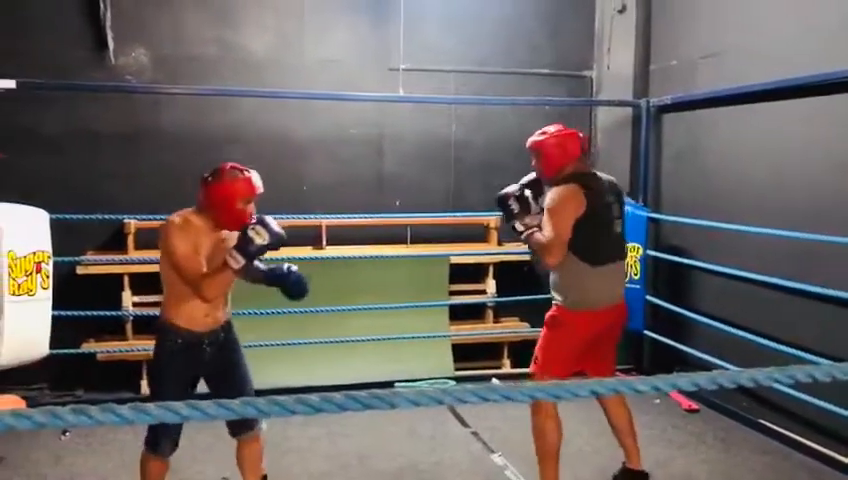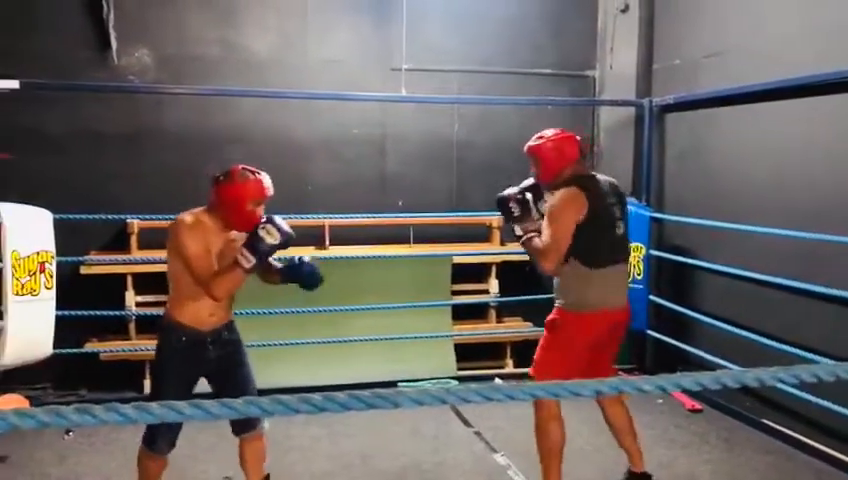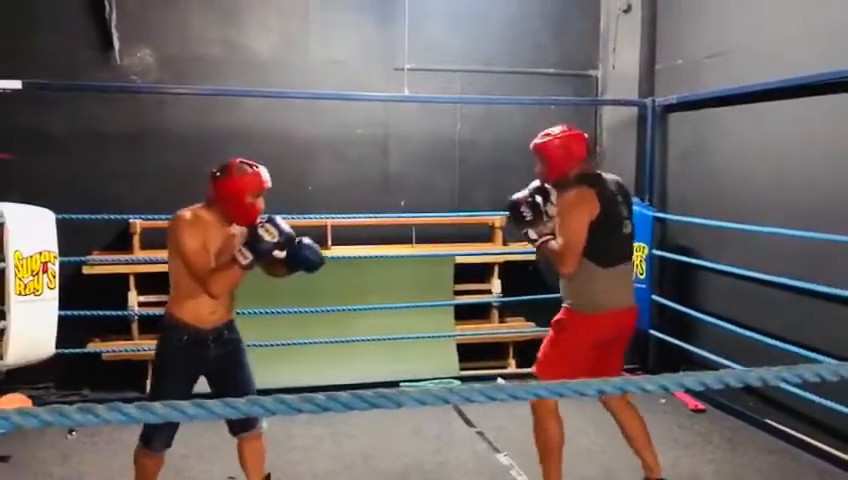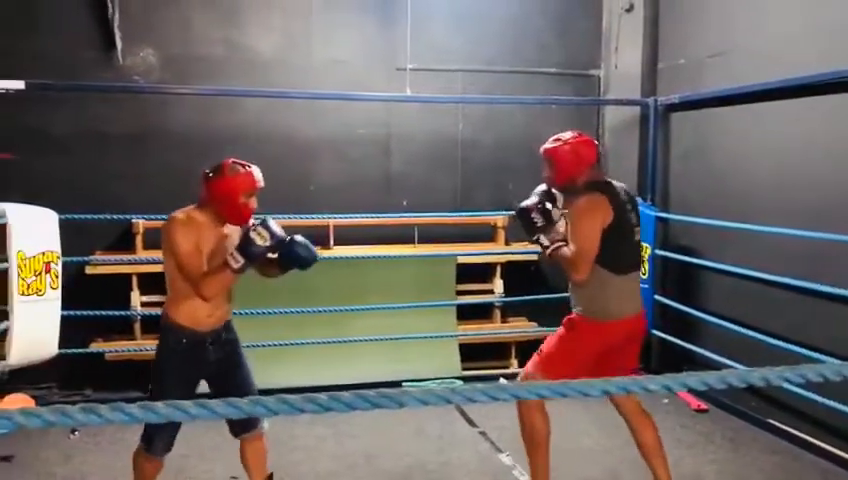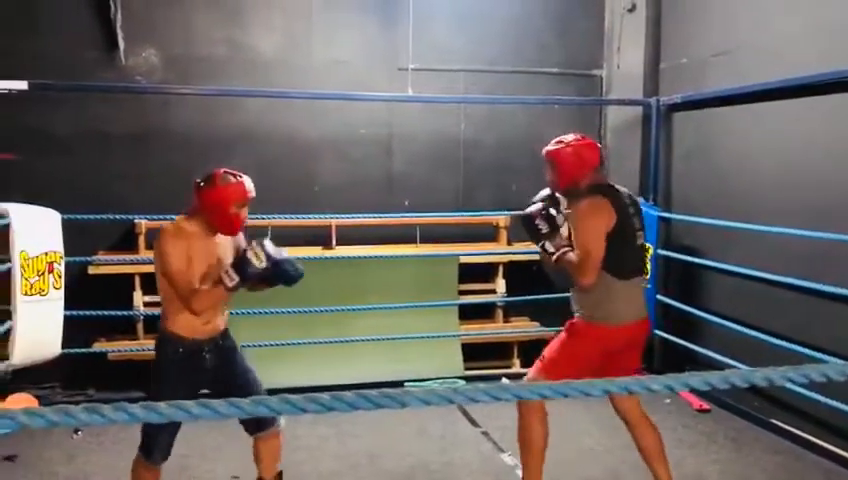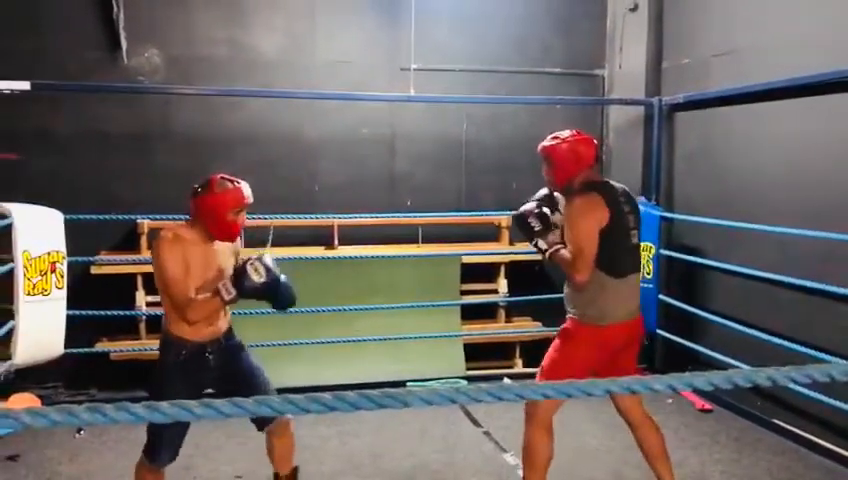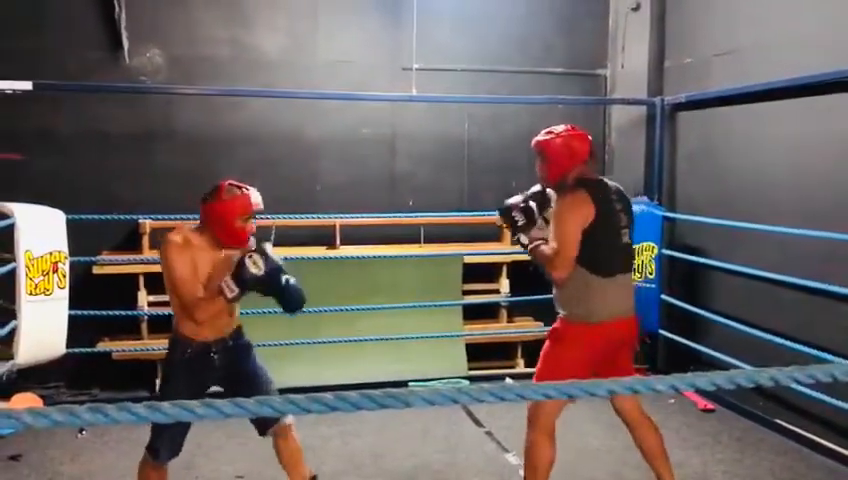
dt=0.1s
person 1, frame 1
left shoulder: (565, 194)
right shoulder: (609, 186)
left elbow: (551, 256)
left wrist: (522, 219)
right wrist: (540, 207)
left hip: (578, 312)
right hip: (613, 306)
left knee: (543, 400)
person 1, frame 2
left shoulder: (565, 197)
right shoulder: (610, 188)
left elbow: (548, 260)
left wrist: (523, 223)
right wrist: (540, 211)
left hip: (579, 314)
right hip: (616, 310)
left knee: (545, 400)
right knee: (604, 389)
person 1, frame 3
left shoulder: (576, 196)
right shoulder: (614, 187)
left elbow: (566, 262)
left wrist: (534, 228)
right wrist: (550, 213)
left hip: (588, 315)
right hip: (622, 311)
left knee: (542, 400)
right knee: (613, 396)
person 1, frame 4
left shoulder: (587, 203)
right shoulder: (621, 194)
left elbow: (578, 269)
left wrist: (545, 234)
right wrist: (557, 218)
left hip: (597, 322)
right hip: (630, 318)
right knee: (627, 402)
person 1, frame 5
left shoulder: (590, 207)
right shoulder: (624, 199)
left elbow: (585, 274)
left wrist: (550, 242)
right wrist: (561, 224)
left hip: (598, 327)
right hip: (633, 324)
left knee: (531, 400)
right knee: (629, 408)
person 1, frame 6
left shoulder: (584, 203)
right shoulder: (622, 196)
left elbow: (580, 271)
left wrist: (544, 239)
right wrist: (558, 222)
left hip: (592, 327)
right hip: (628, 322)
left knee: (538, 412)
right knee: (632, 409)
person 1, frame 7
left shoulder: (572, 201)
right shoulder: (616, 194)
left elbow: (558, 269)
left wrist: (528, 230)
right wrist: (548, 218)
left hip: (584, 327)
right hip: (623, 321)
left knee: (541, 418)
right knee: (630, 409)
person 2, frame 1
left shoulder: (235, 227)
right shoulder: (177, 229)
left elbow: (248, 271)
right elbow: (205, 290)
left wrist: (278, 274)
right wrist: (243, 252)
left hip: (221, 338)
right hip: (178, 344)
left knee: (249, 428)
right knee: (161, 442)
person 2, frame 2
left shoulder: (243, 227)
right shoulder: (187, 228)
left elbow: (266, 271)
right elbow: (215, 288)
left wrist: (291, 270)
right wrist: (254, 252)
left hip: (224, 337)
right hip: (182, 341)
left knee: (252, 427)
right knee: (159, 440)
person 2, frame 3
left shoulder: (244, 224)
right shoulder: (187, 224)
left elbow: (272, 266)
right elbow: (213, 286)
left wrist: (296, 255)
right wrist: (251, 250)
left hip: (225, 336)
right hip: (183, 340)
left knee: (250, 426)
right knee: (156, 438)
person 2, frame 4
left shoulder: (238, 225)
right shoulder: (181, 226)
left elbow: (266, 267)
right elbow: (205, 288)
left wrist: (289, 253)
right wrist: (243, 254)
left hip: (223, 338)
right hip: (181, 342)
left knee: (251, 427)
right knee: (156, 441)
person 2, frame 5
left shoulder: (231, 235)
right shoulder: (173, 237)
left elbow: (250, 278)
right elbow: (195, 302)
left wrist: (273, 271)
right wrist: (239, 273)
left hip: (221, 346)
right hip: (178, 352)
left knee: (269, 425)
right knee: (154, 451)
person 2, frame 6
left shoulder: (229, 240)
right shoulder: (170, 243)
left elbow: (245, 286)
right elbow: (190, 312)
left wrist: (268, 284)
right wrist: (235, 286)
left hip: (226, 346)
right hip: (182, 354)
left knee: (279, 420)
right knee: (158, 454)
person 2, frame 7
left shoulder: (244, 243)
right shoulder: (178, 245)
left elbow: (267, 281)
right elbow: (197, 314)
left wrist: (280, 282)
right wrist: (238, 282)
left hip: (234, 346)
right hip: (190, 354)
left knee: (281, 426)
right knee: (161, 450)
